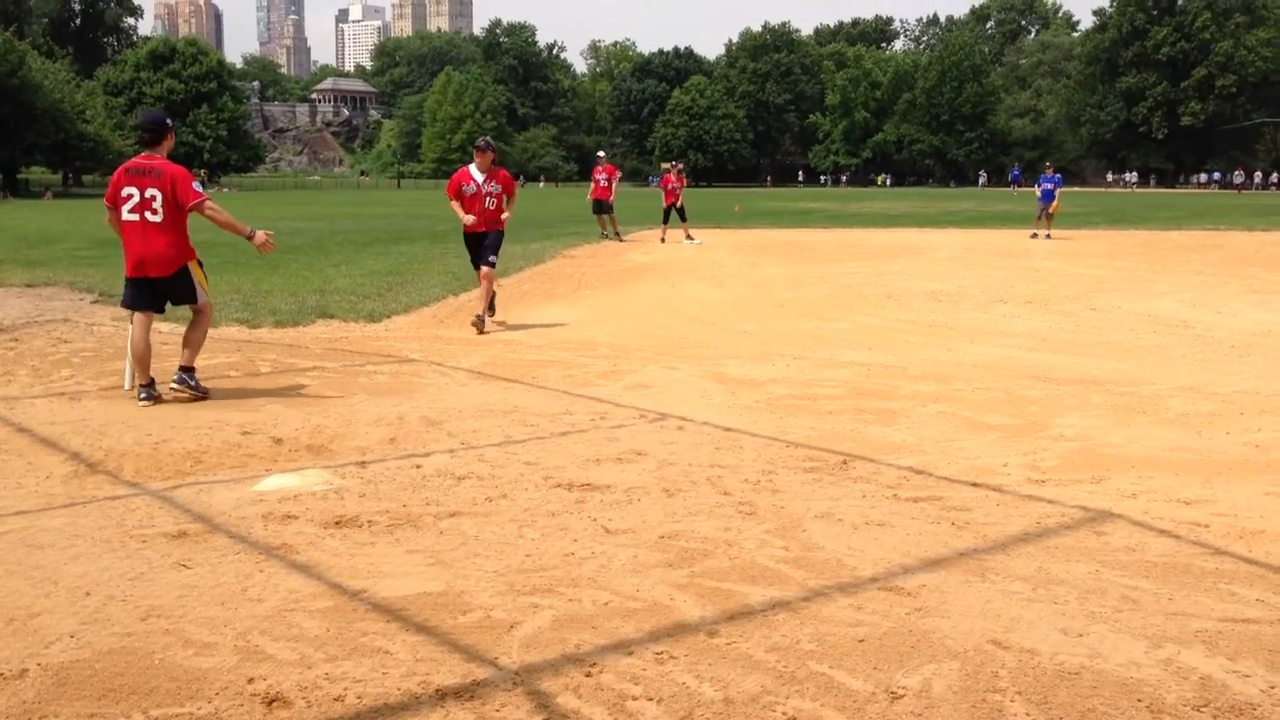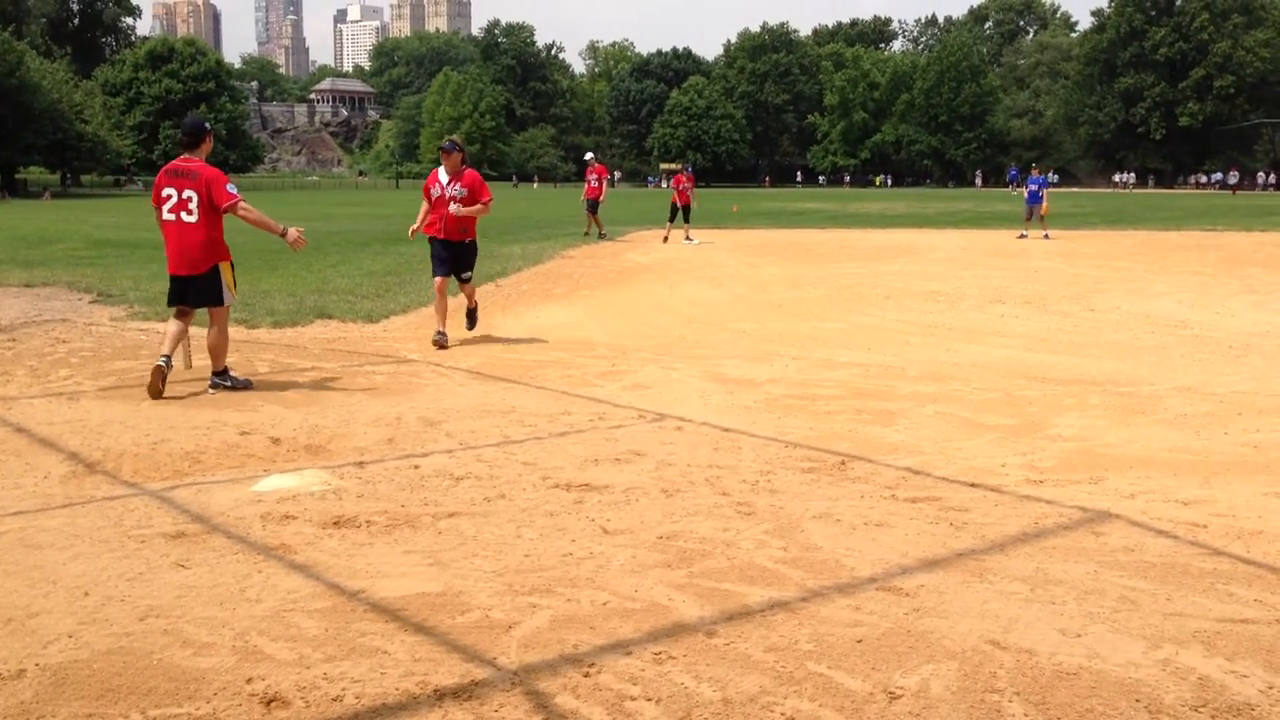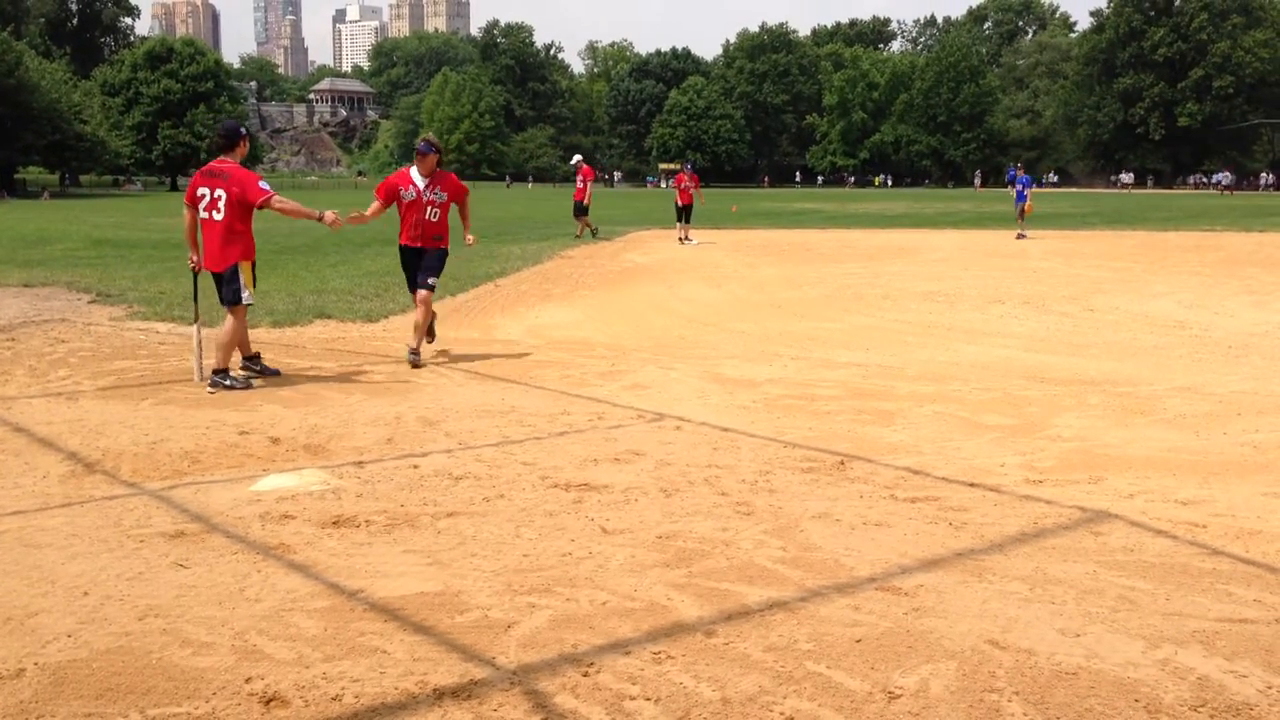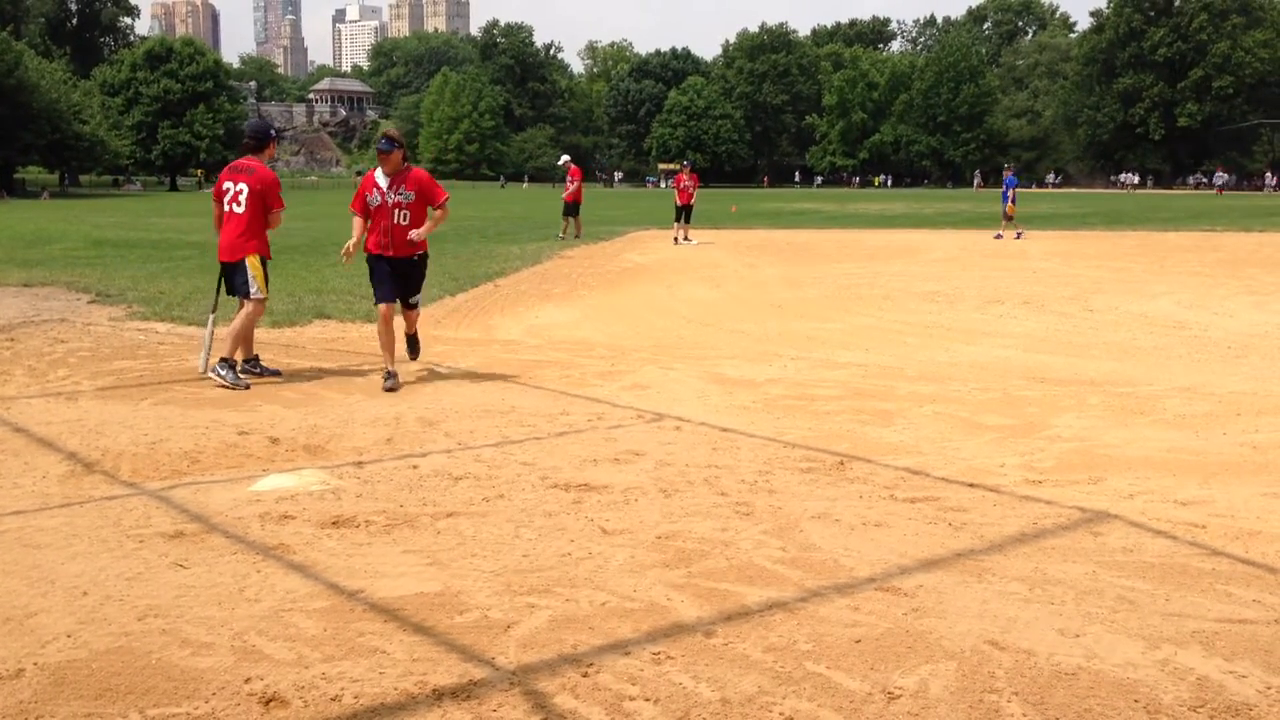
dt=0.4s
person 1, frame 1
left shoulder: (122, 173)
right shoulder: (176, 173)
left elbow: (112, 217)
right elbow: (208, 210)
right wrist: (251, 234)
left hip: (137, 262)
right hip: (174, 259)
left knee: (141, 321)
right knee: (203, 309)
left ankle: (145, 387)
right ankle: (185, 373)
person 1, frame 2
left shoulder: (164, 173)
right shoulder: (211, 175)
left elbow: (159, 215)
right elbow: (242, 210)
right wrist: (283, 231)
left hip: (177, 260)
right hip: (209, 259)
left knee: (182, 314)
right knee: (218, 315)
left ankle: (164, 360)
right ankle: (220, 376)
person 1, frame 3
left shoulder: (201, 175)
right shoulder: (243, 177)
left elbow: (189, 213)
right elbow: (278, 203)
left wrist: (194, 251)
right wrist: (319, 215)
left hip: (213, 255)
right hip: (236, 256)
left knee: (234, 309)
right knee: (236, 312)
left ankle: (250, 360)
right ankle: (219, 374)
person 1, frame 4
left shoulder: (228, 171)
right shoulder: (267, 176)
left elbow: (217, 209)
right elbow: (275, 220)
left hip: (228, 249)
right hip: (248, 249)
left knee: (247, 305)
right knee: (254, 306)
left ankle: (249, 362)
right ankle: (223, 365)
person 2, frame 1
left shoulder: (502, 175)
right shoulder: (462, 174)
left elbow: (512, 194)
right elbow: (452, 198)
left wrist: (508, 211)
right wrist: (463, 216)
left hip: (494, 230)
right hip: (471, 231)
left knee: (486, 271)
right knee: (481, 272)
left ankle: (481, 315)
right ankle: (490, 294)
person 2, frame 2
left shoulder: (472, 177)
right shoulder: (433, 177)
left elbow: (486, 207)
right elbow: (427, 201)
left wrist: (463, 210)
right wrist: (419, 223)
left hip: (464, 240)
right hip: (438, 238)
left knee: (465, 284)
right knee: (439, 283)
left ankle: (472, 306)
right ankle: (441, 332)
person 2, frame 3
left shoulder: (449, 180)
right shoulder: (399, 178)
left elbow: (463, 201)
right elbow: (381, 201)
left wrist: (467, 230)
right wrist: (366, 216)
left hip: (435, 247)
right hip: (408, 246)
left knee: (423, 296)
right knee: (418, 296)
left ankle: (415, 348)
right ankle: (429, 317)
person 2, frame 4
left shoulder: (419, 177)
right shoulder: (369, 180)
left elbow: (442, 208)
right elbow: (360, 214)
left wrist: (424, 229)
right wrist: (354, 239)
left hip: (413, 255)
right hip: (379, 256)
left knee: (410, 309)
right knee: (384, 310)
left ankle: (411, 332)
right ankle: (390, 371)
